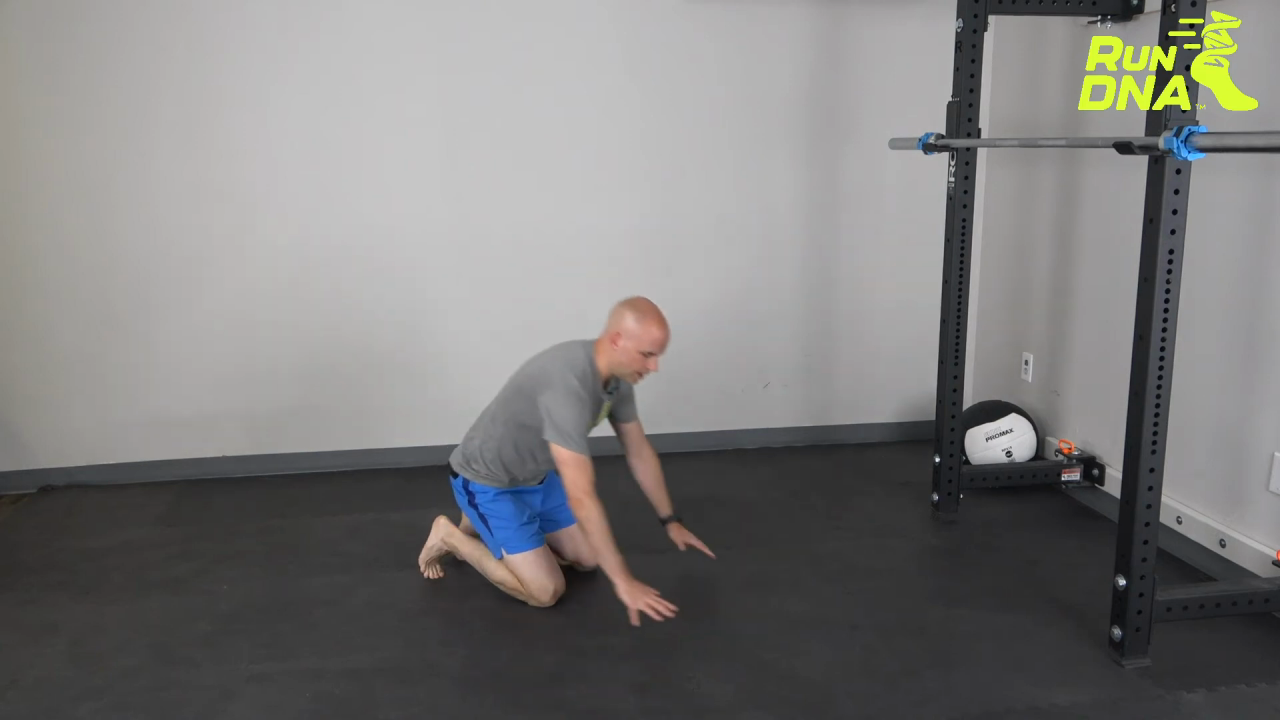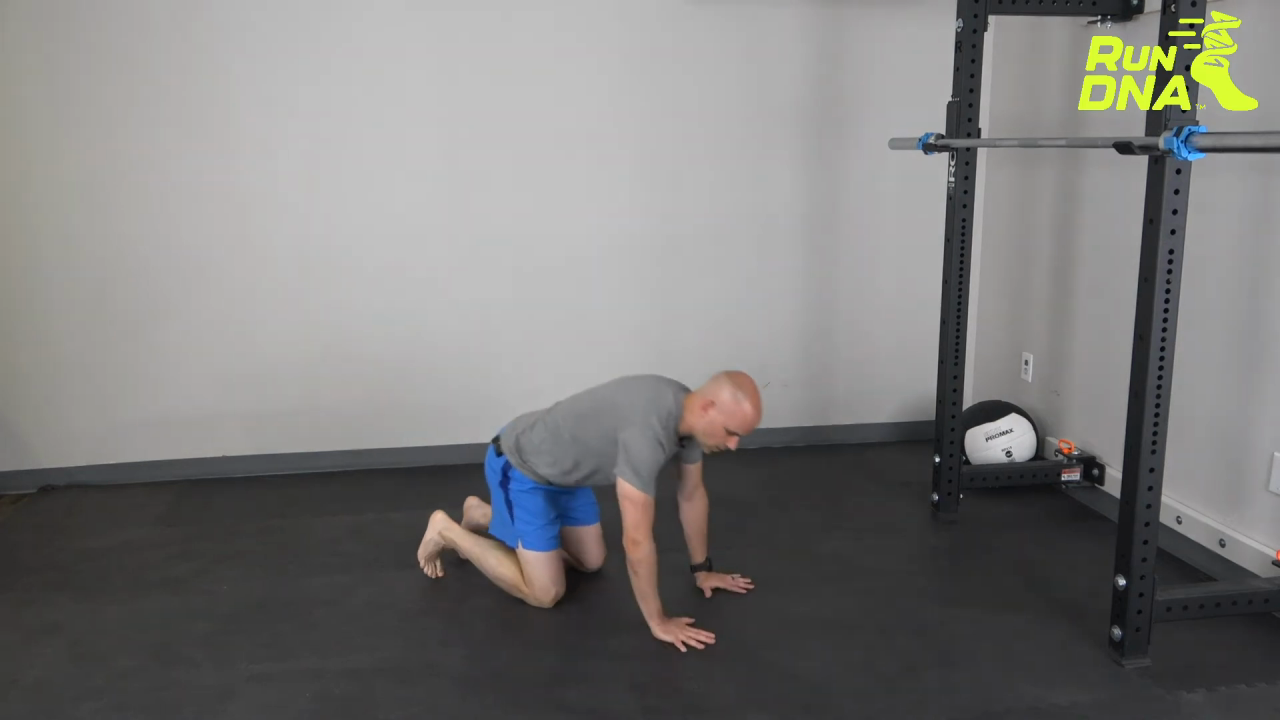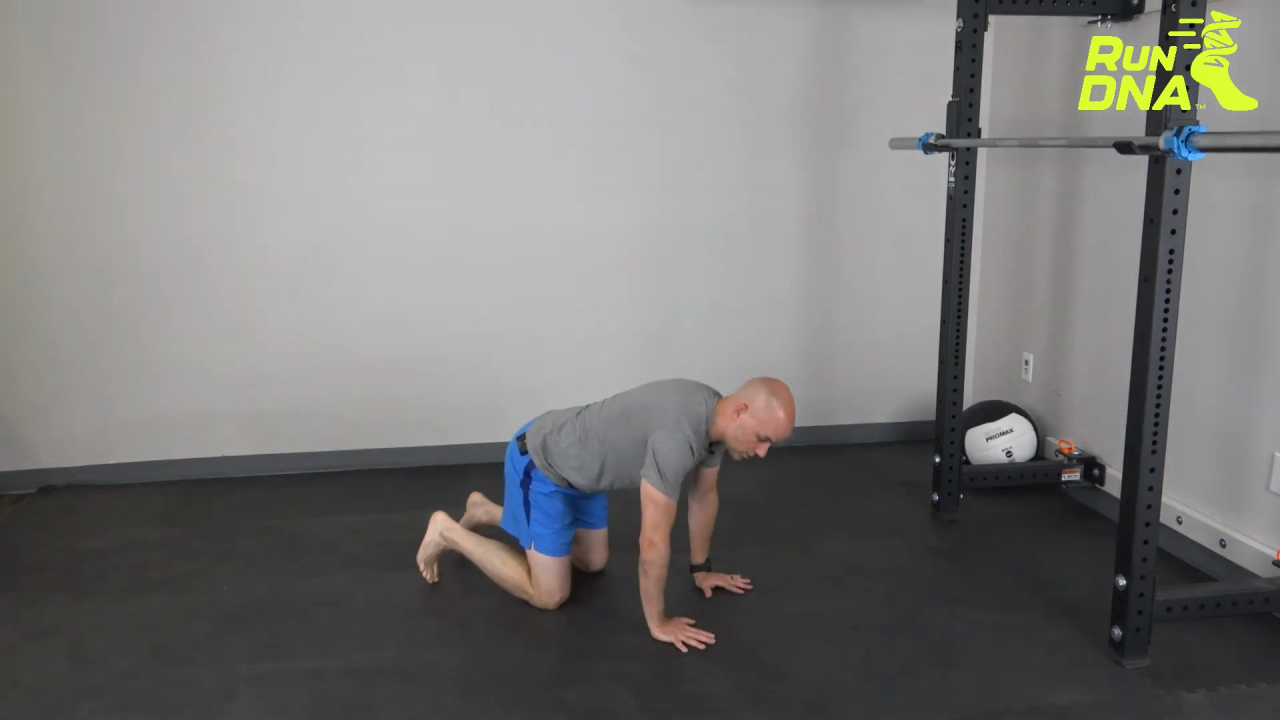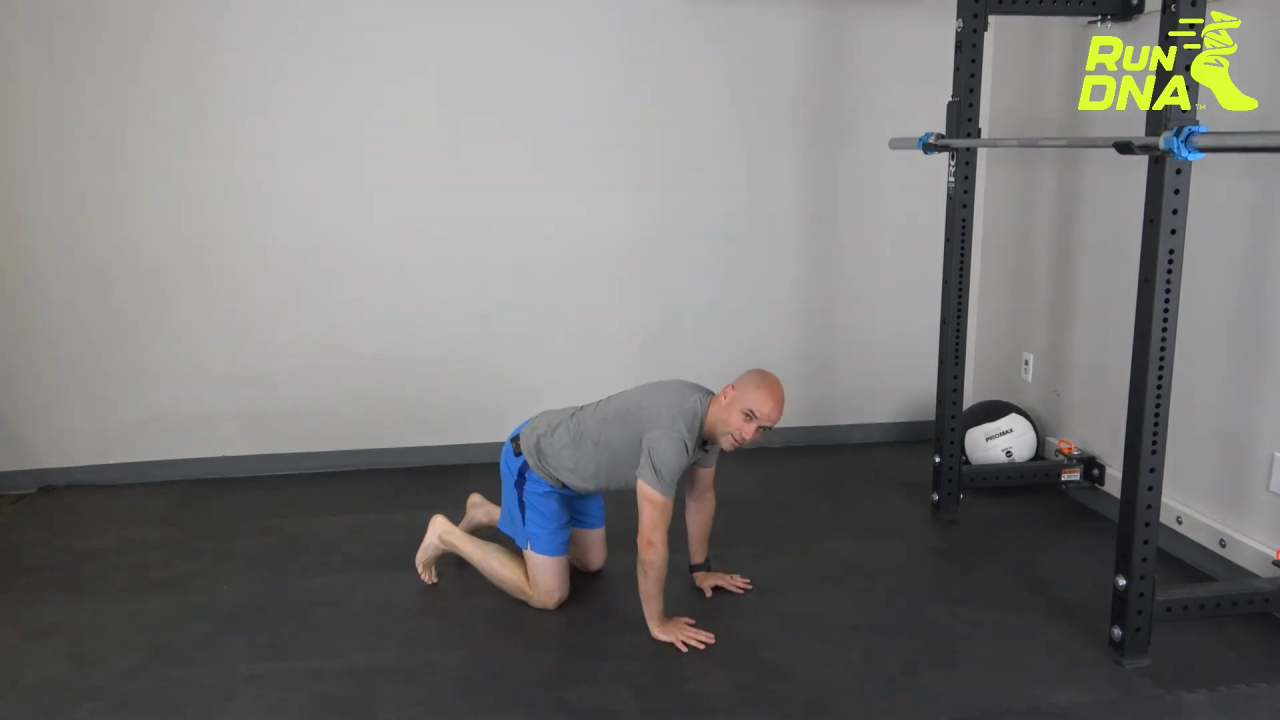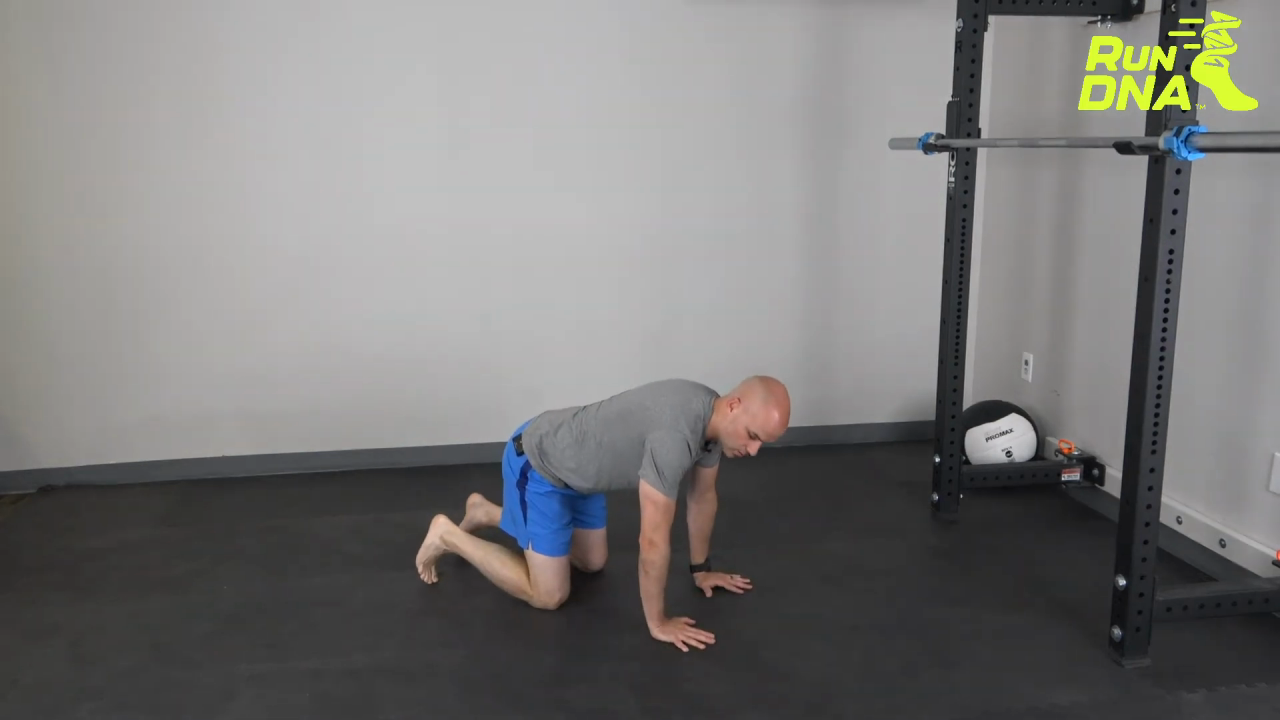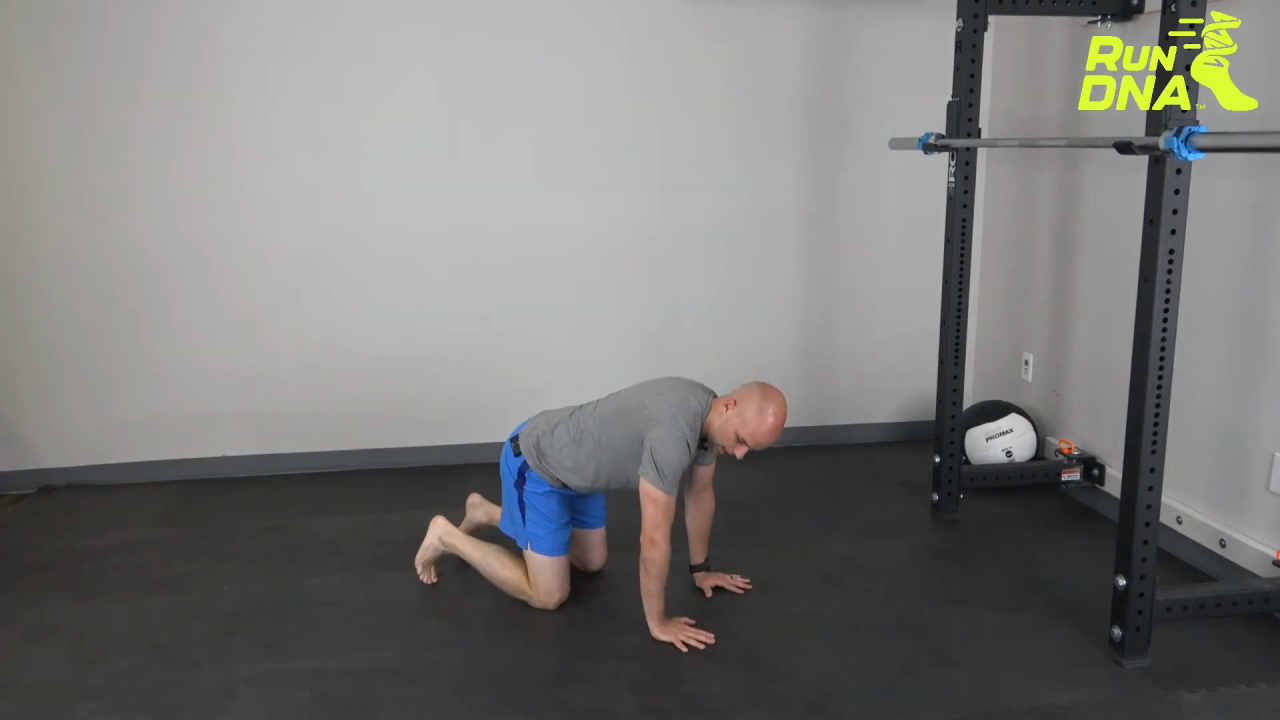
dt=0.5s
person 1, frame 1
left shoulder: (616, 376)
right shoulder: (568, 387)
left elbow: (639, 450)
right elbow: (582, 497)
left wrist: (671, 521)
right wrist: (623, 581)
right hip: (488, 483)
left knee: (588, 558)
right knee: (546, 591)
left ankle: (481, 527)
right ankle: (452, 538)
person 1, frame 2
left shoulder: (689, 414)
right shoulder: (648, 432)
left elbow: (692, 495)
right elbow: (637, 540)
left wrist: (701, 568)
right wrist: (657, 620)
left hip: (563, 467)
right hip: (521, 467)
left knee: (591, 562)
right knee: (545, 593)
left ankle: (485, 515)
right ankle: (448, 531)
person 1, frame 3
left shoulder: (714, 415)
right shoulder: (679, 436)
left elbow: (704, 496)
right elbow: (653, 542)
left wrist: (701, 569)
right wrist: (658, 622)
left hip: (574, 461)
right hip: (540, 464)
left knee: (593, 563)
right knee: (549, 594)
left ankle: (485, 511)
right ankle: (449, 533)
person 1, frame 4
left shoulder: (712, 418)
right shoulder: (673, 434)
left elbow: (701, 496)
right elbow: (651, 541)
left wrist: (700, 569)
right wrist: (657, 623)
left hip: (572, 465)
right hip: (534, 463)
left knee: (592, 563)
right knee: (548, 595)
left ankle: (487, 512)
right ankle: (447, 535)
person 1, frame 5
left shoulder: (713, 417)
right shoulder: (676, 434)
left elbow: (702, 495)
right elbow: (653, 541)
left wrist: (701, 569)
right wrist: (657, 622)
left hip: (573, 463)
right hip: (537, 464)
left knee: (592, 563)
right knee: (549, 595)
left ankle: (487, 512)
right ankle: (447, 535)
person 1, frame 6
left shoulder: (709, 415)
right shoulder: (674, 433)
left elbow: (700, 494)
right elbow: (654, 540)
left wrist: (701, 569)
right wrist: (658, 622)
left hip: (573, 464)
right hip: (535, 463)
left knee: (592, 563)
right knee: (548, 595)
left ankle: (487, 511)
right ankle: (447, 536)
